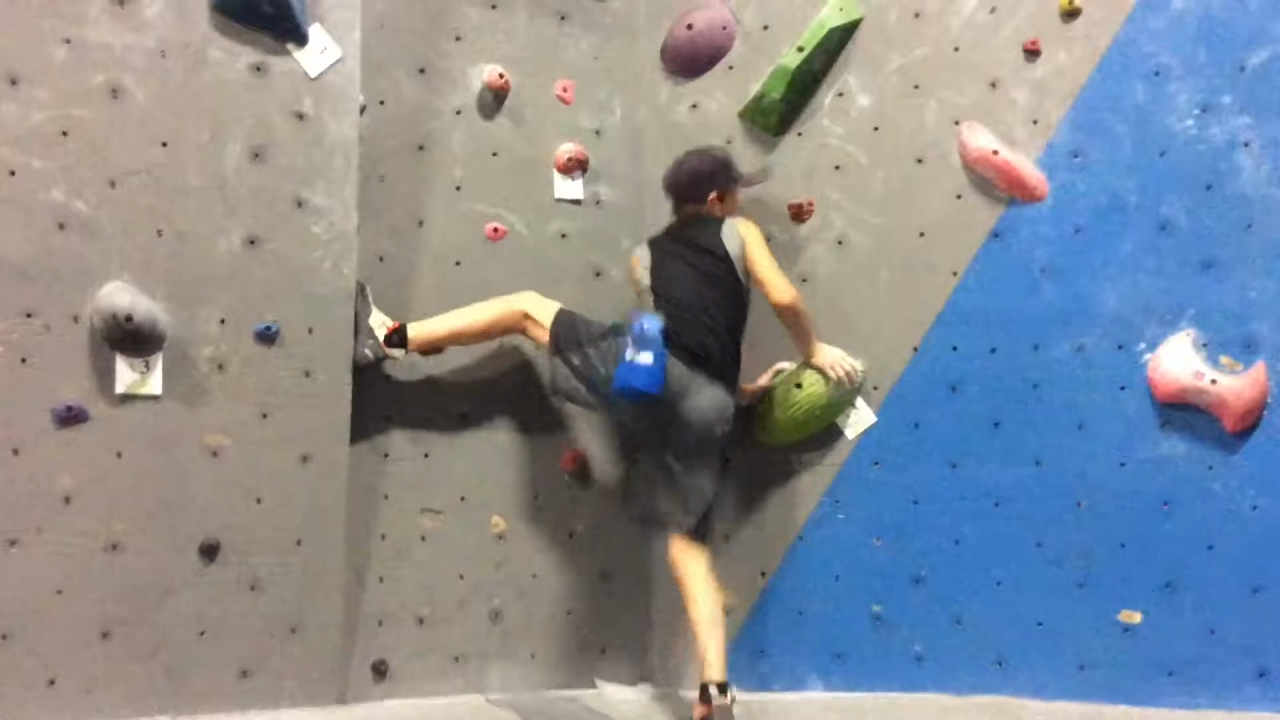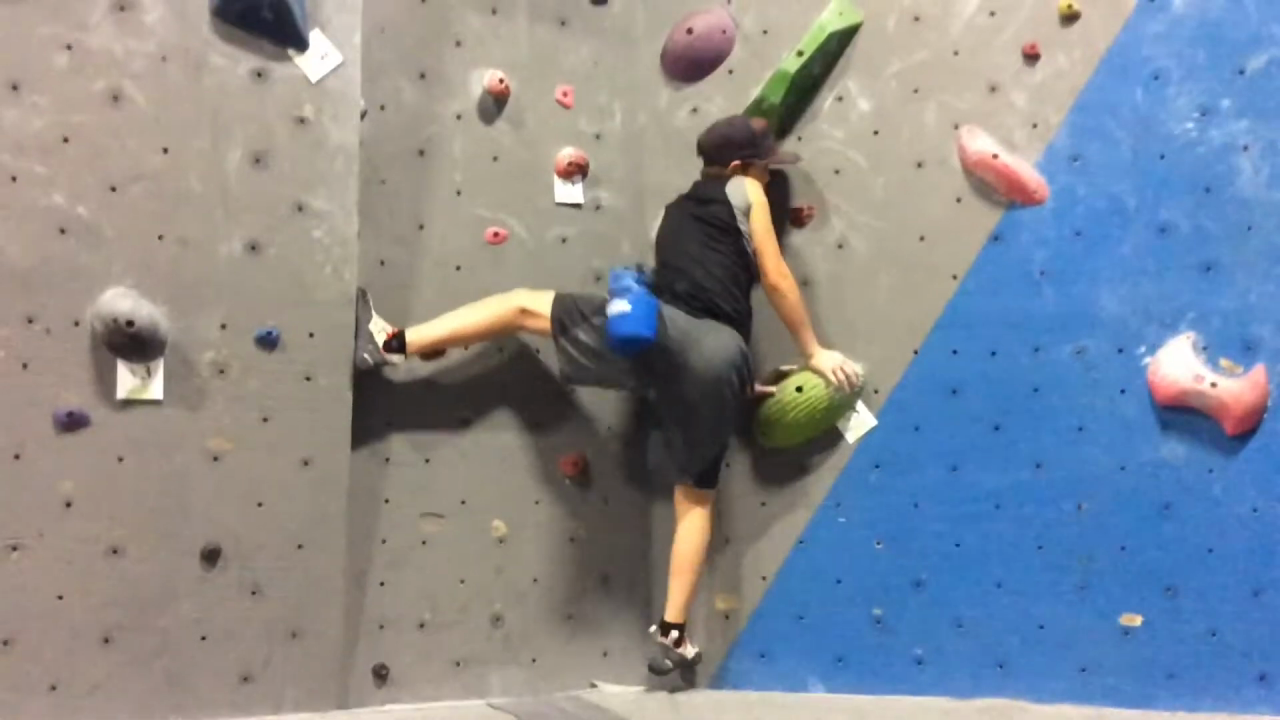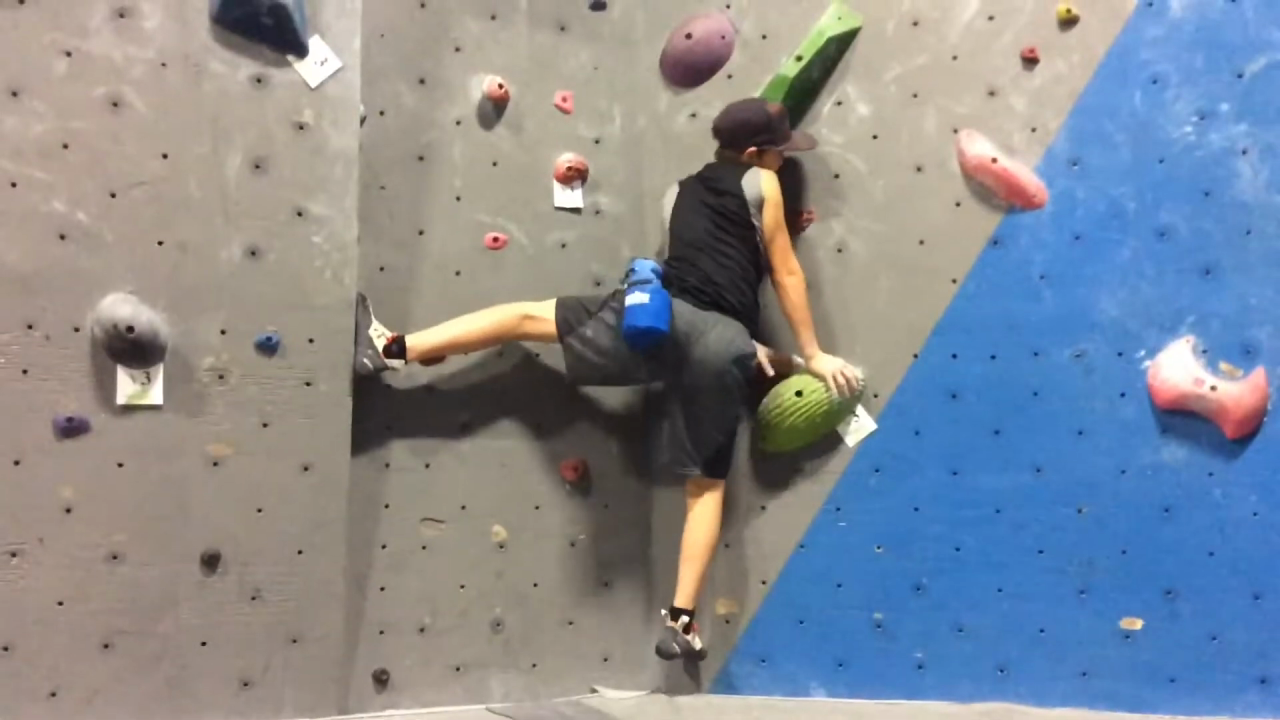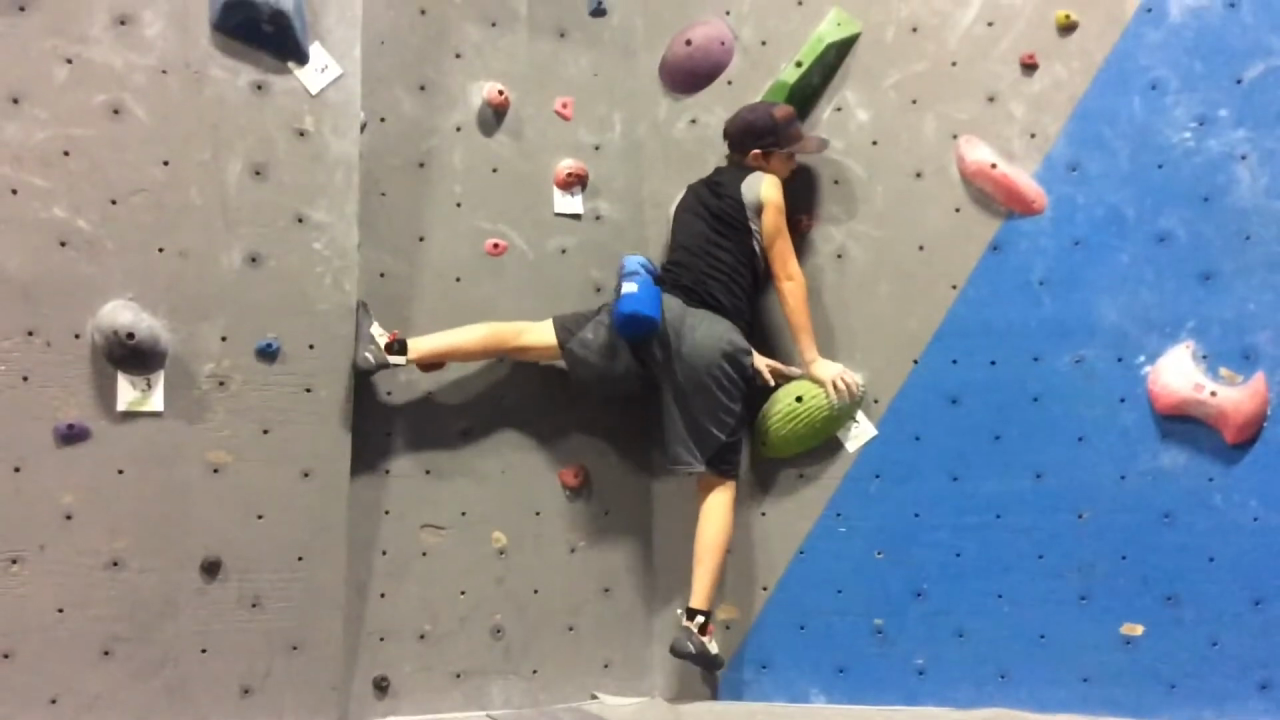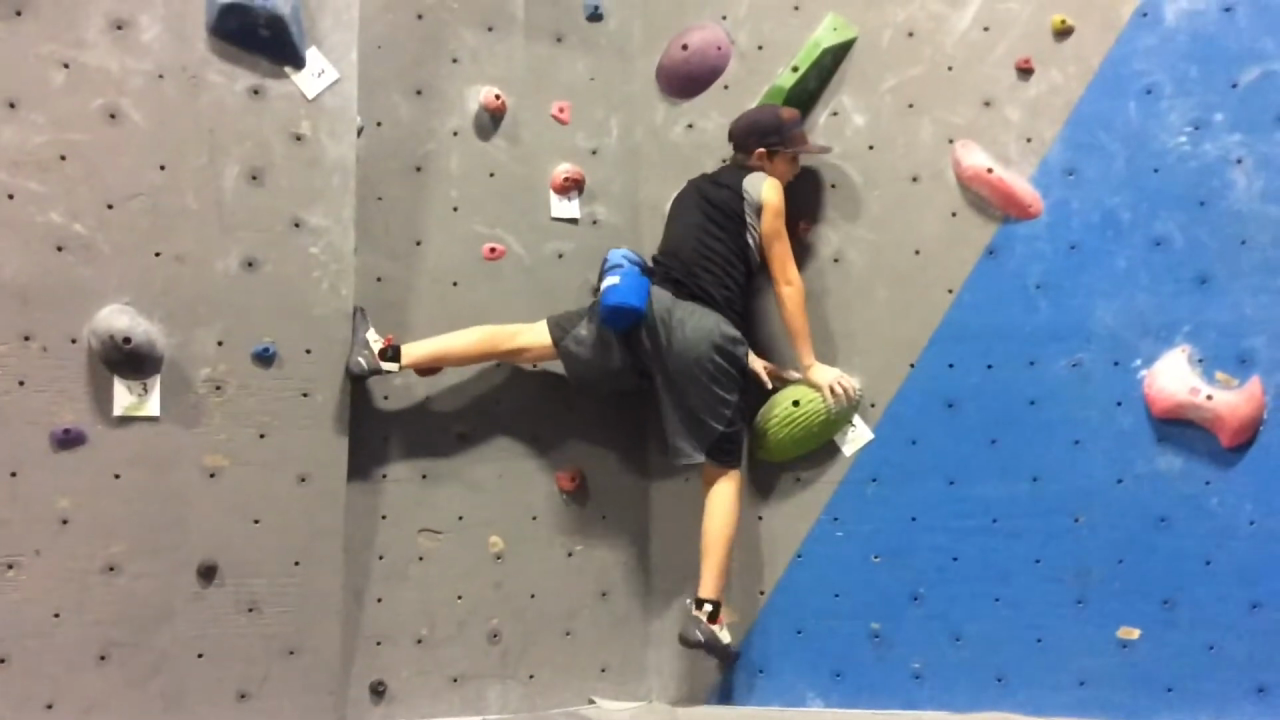
dt=0.4s
person 1, frame 1
left shoulder: (649, 253)
right shoulder: (740, 232)
right elbow: (784, 299)
left wrist: (735, 386)
right wrist: (815, 349)
right hip: (704, 404)
left knee: (526, 307)
right knee: (688, 546)
left ankle: (391, 337)
person 1, frame 2
left shoulder: (674, 212)
right shoulder: (746, 192)
right elbow: (776, 280)
left wrist: (736, 382)
right wrist: (814, 352)
left hip: (652, 322)
right hip: (717, 354)
left knee: (523, 304)
right knee: (696, 498)
left ankle: (391, 342)
right ankle: (671, 635)
person 1, frame 3
left shoulder: (682, 191)
right shoulder: (761, 183)
right elbow: (787, 274)
left wrist: (749, 344)
right wrist: (814, 355)
right hip: (721, 345)
left knee: (526, 316)
right knee: (707, 485)
left ankle: (391, 347)
right ankle: (680, 623)
person 1, frame 4
left shoulder: (695, 193)
right shoulder: (764, 188)
right elbow: (788, 278)
left wrist: (743, 353)
right wrist: (812, 360)
left hip: (657, 311)
right hip: (711, 342)
left knee: (524, 337)
right knee: (718, 484)
left ankle: (391, 347)
right ankle: (696, 624)
person 1, frame 5
left shoulder: (696, 188)
right shoulder: (764, 189)
right elbow: (786, 282)
left wrist: (742, 354)
right wrist: (809, 364)
left hip: (647, 304)
right hip: (704, 335)
left knee: (520, 339)
right knee: (724, 476)
left ankle: (386, 353)
right ankle: (706, 613)
